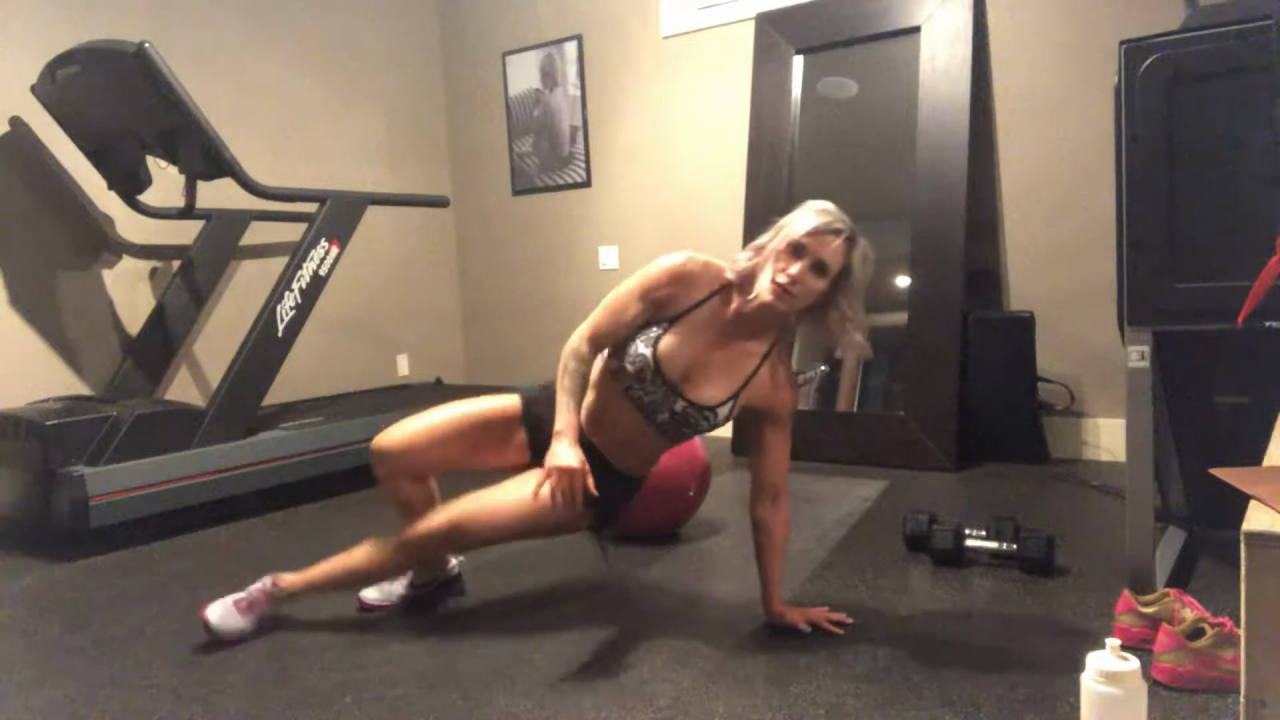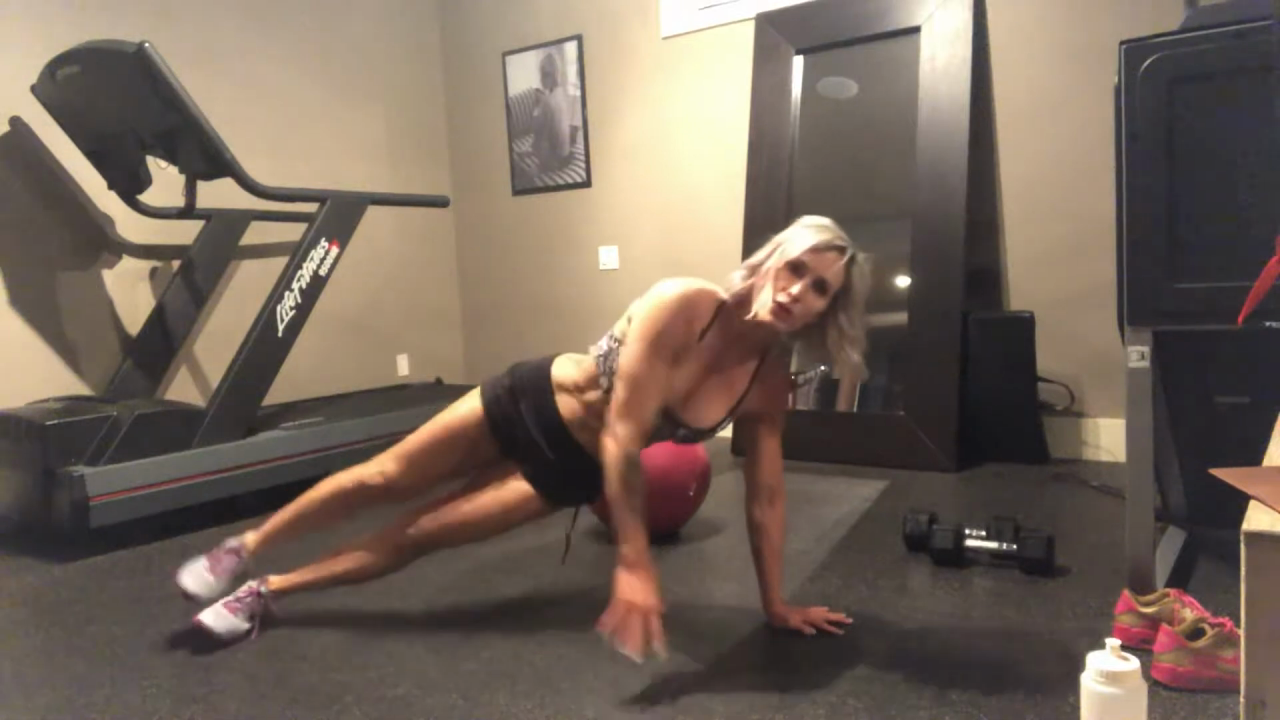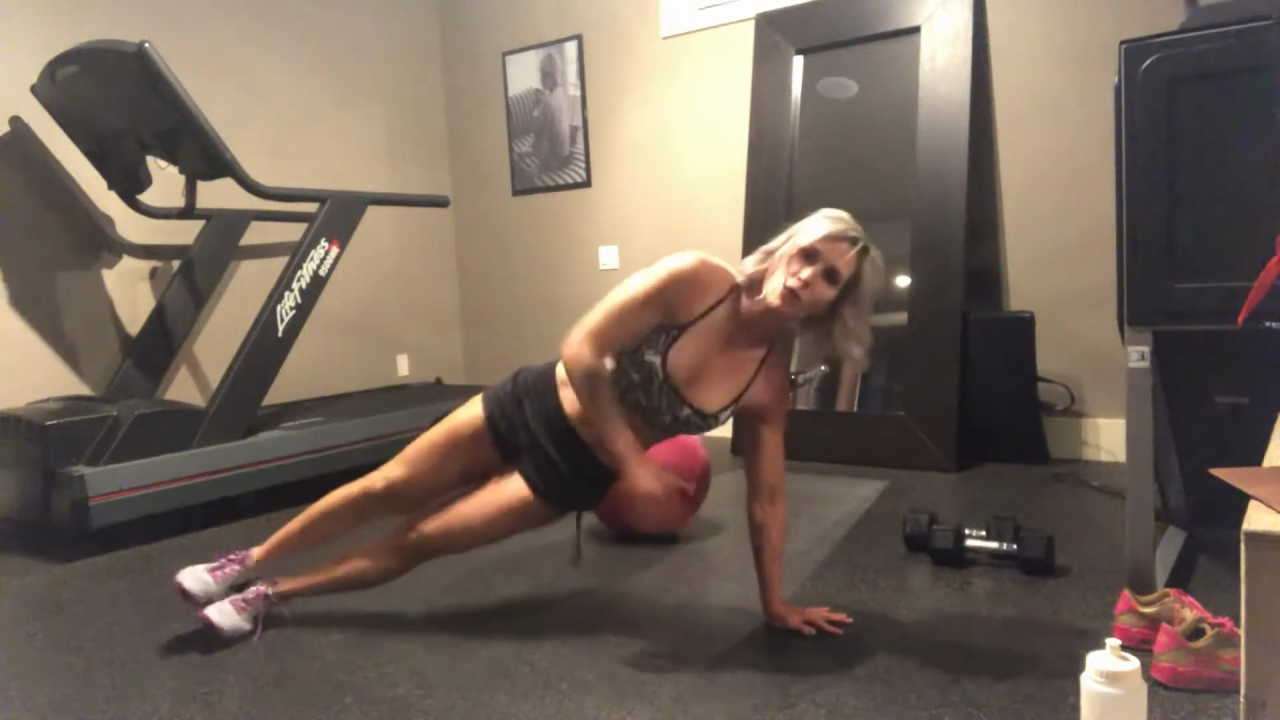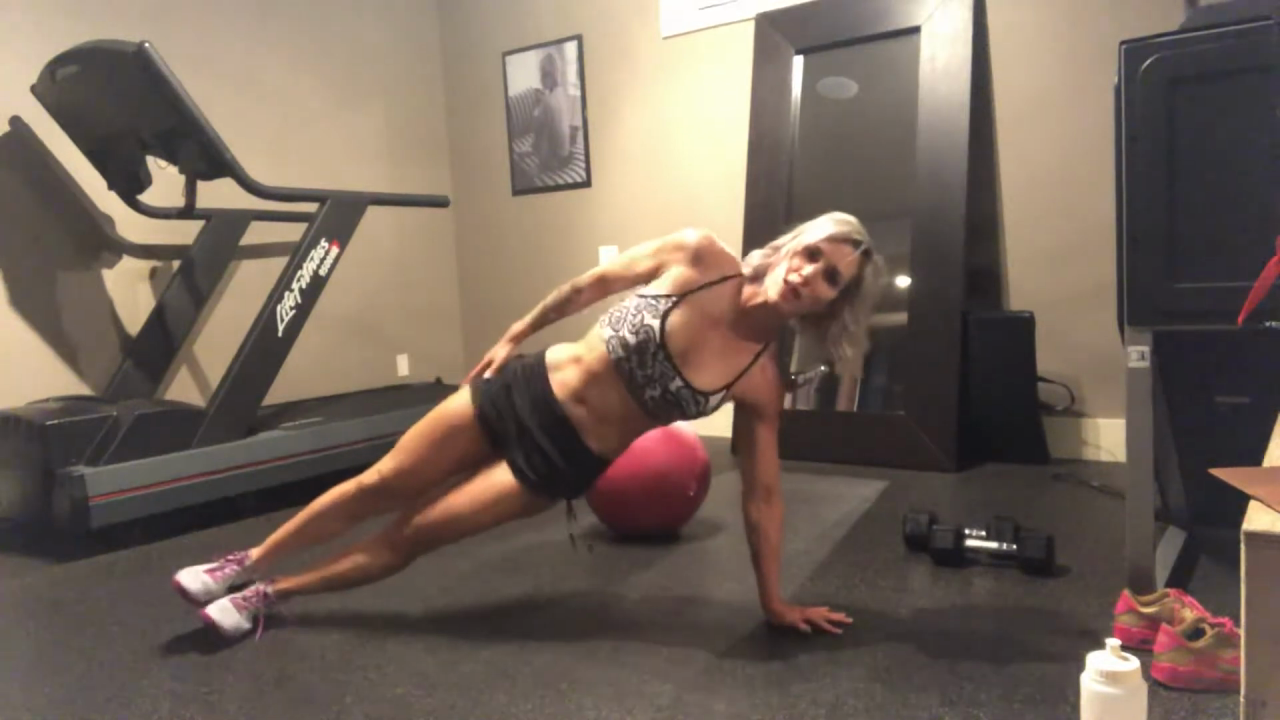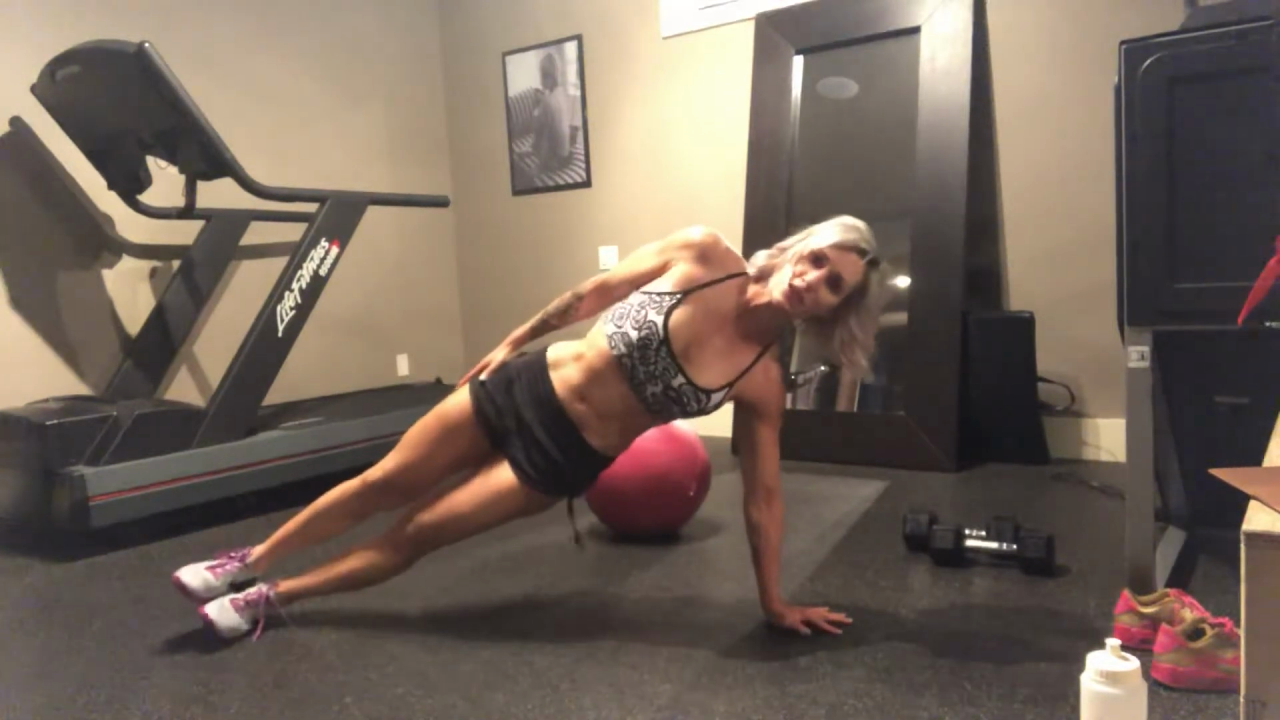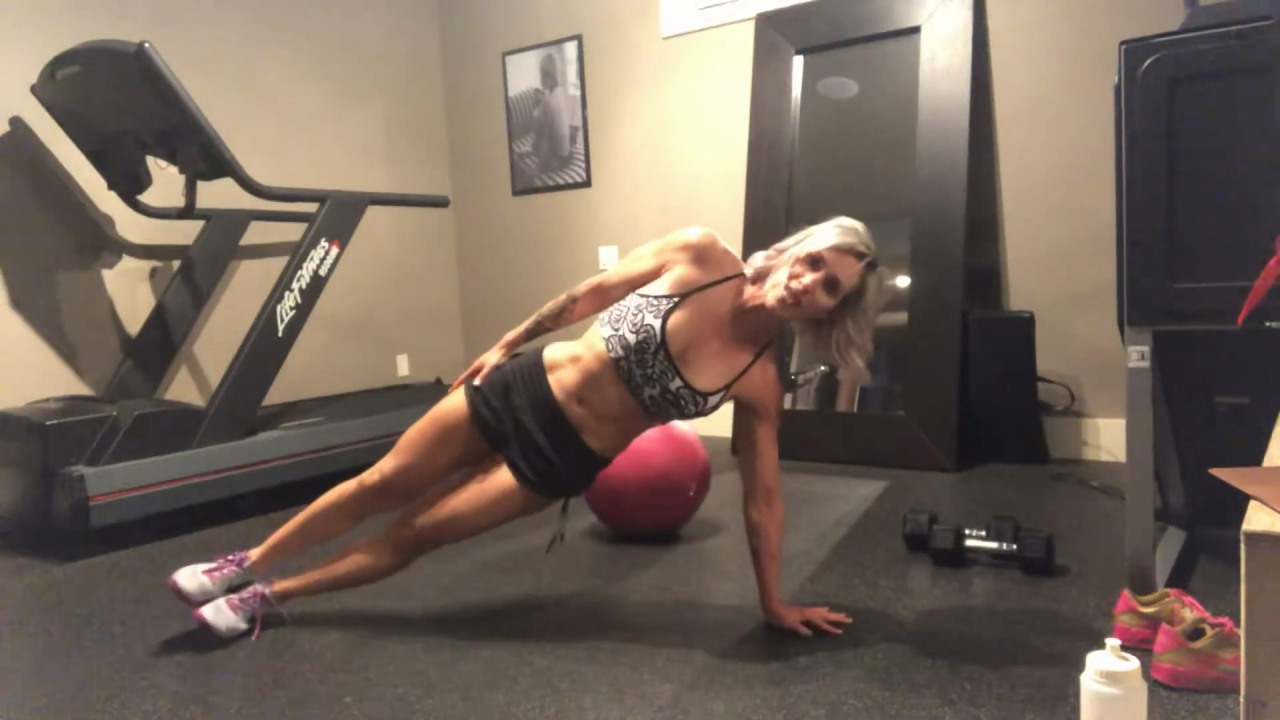
dt=0.5s
person 1, frame 1
left shoulder: (774, 384)
right shoulder: (686, 277)
left elbow: (769, 498)
right elbow: (580, 345)
left wrist: (776, 603)
right wrist: (564, 436)
left hip: (605, 482)
right hip: (560, 415)
left knee: (428, 529)
right knee: (392, 449)
left ankle: (279, 590)
right ankle: (433, 571)
person 1, frame 2
left shoulder: (769, 391)
right shoulder: (683, 304)
left elbow: (765, 500)
right elbow: (624, 442)
left wrist: (776, 604)
right wrist: (633, 567)
left hip: (571, 470)
right hip: (532, 402)
left knee: (418, 534)
right knee: (382, 479)
left ankle: (265, 591)
right ankle: (248, 547)
person 1, frame 3
left shoulder: (771, 385)
right shoulder: (695, 278)
left elbow: (766, 497)
right elbow: (581, 350)
left wrist: (775, 604)
right wrist: (634, 460)
left hip: (577, 473)
right hip: (539, 404)
left knee: (418, 540)
right knee: (387, 491)
left ankle: (269, 593)
right ankle: (252, 561)
person 1, frame 4
left shoulder: (761, 382)
right shoulder: (697, 255)
left elbow: (762, 494)
right elbow: (594, 282)
left wrist: (774, 602)
right wrist: (512, 337)
left hip: (563, 460)
right hip: (525, 391)
left knee: (412, 536)
right knee: (381, 488)
left ankle: (268, 593)
right ankle: (247, 562)
person 1, frame 5
left shoulder: (762, 382)
right shoulder: (703, 253)
left elbow: (762, 493)
right elbow: (595, 290)
left wrist: (775, 602)
right wrist: (513, 341)
left hip: (564, 457)
right hip: (525, 386)
left knee: (413, 536)
right knee: (384, 485)
left ankle: (272, 596)
right ankle: (250, 560)
person 1, frame 6
left shoulder: (759, 384)
right shoulder: (700, 253)
left elbow: (763, 495)
right elbow: (592, 292)
left wrist: (775, 603)
right wrist: (508, 342)
left hip: (563, 460)
right hip: (523, 388)
left knee: (413, 536)
right knee: (382, 485)
left ankle: (268, 595)
right ankle: (247, 564)
